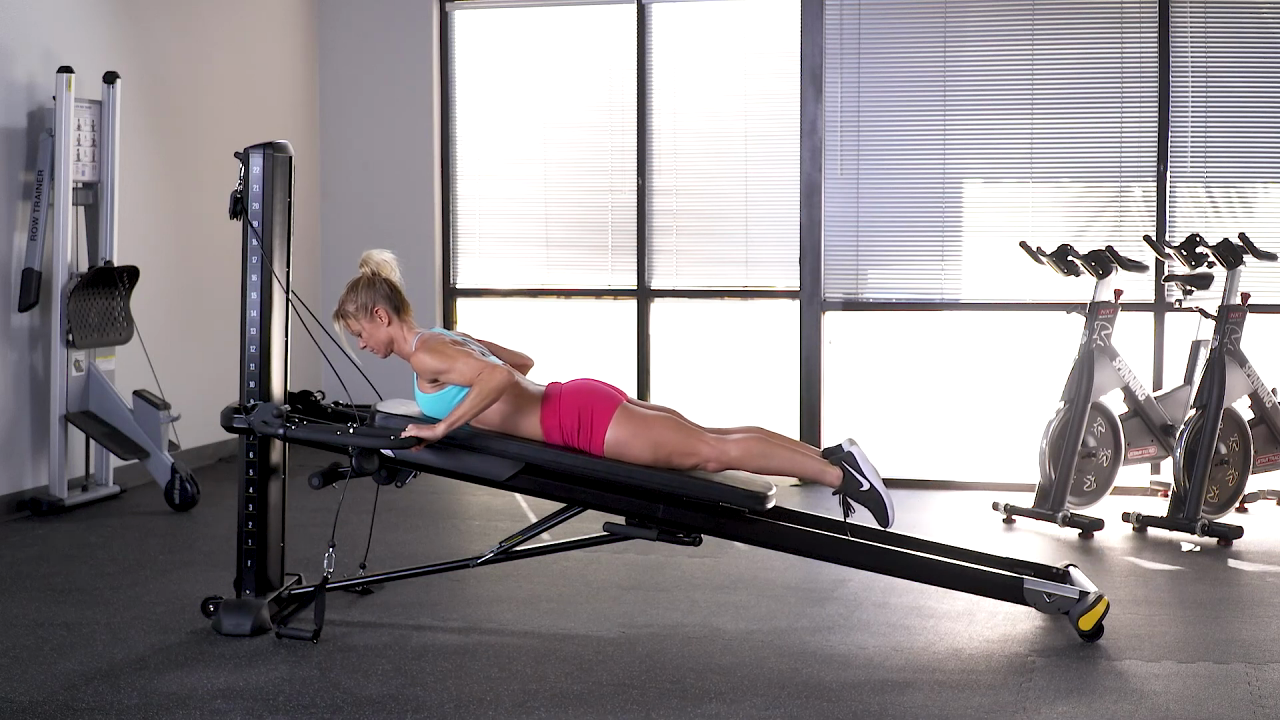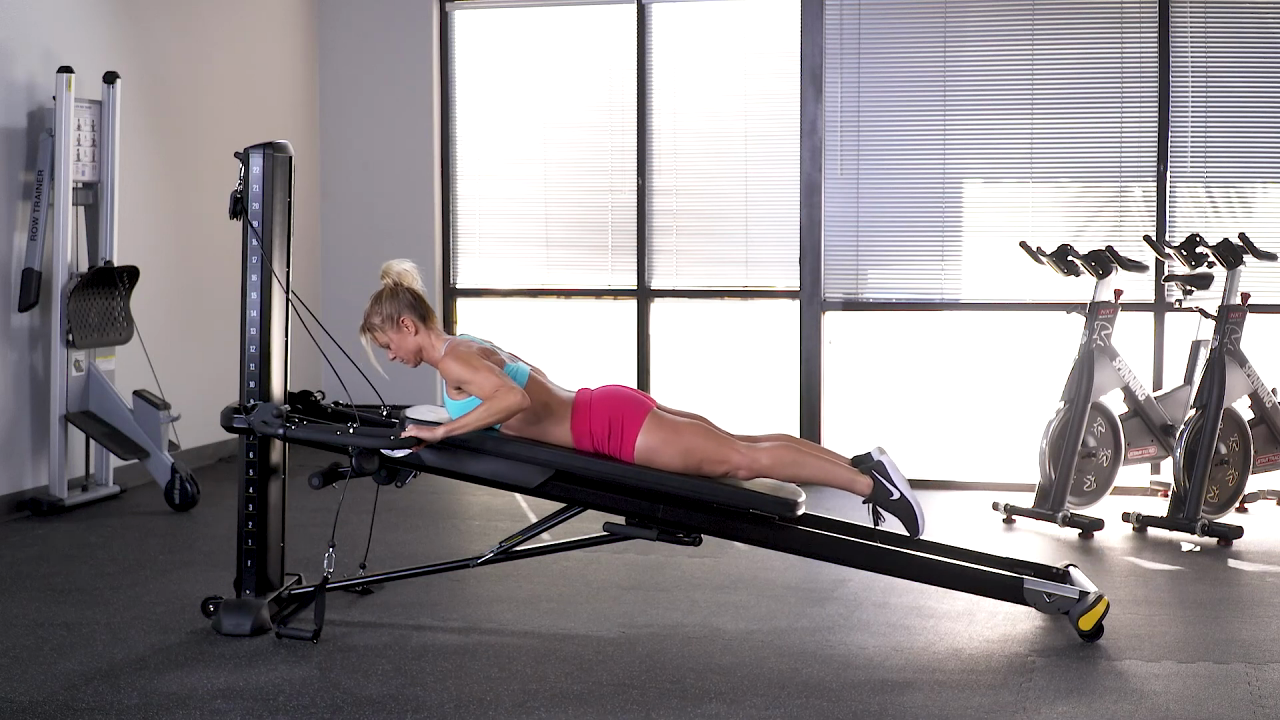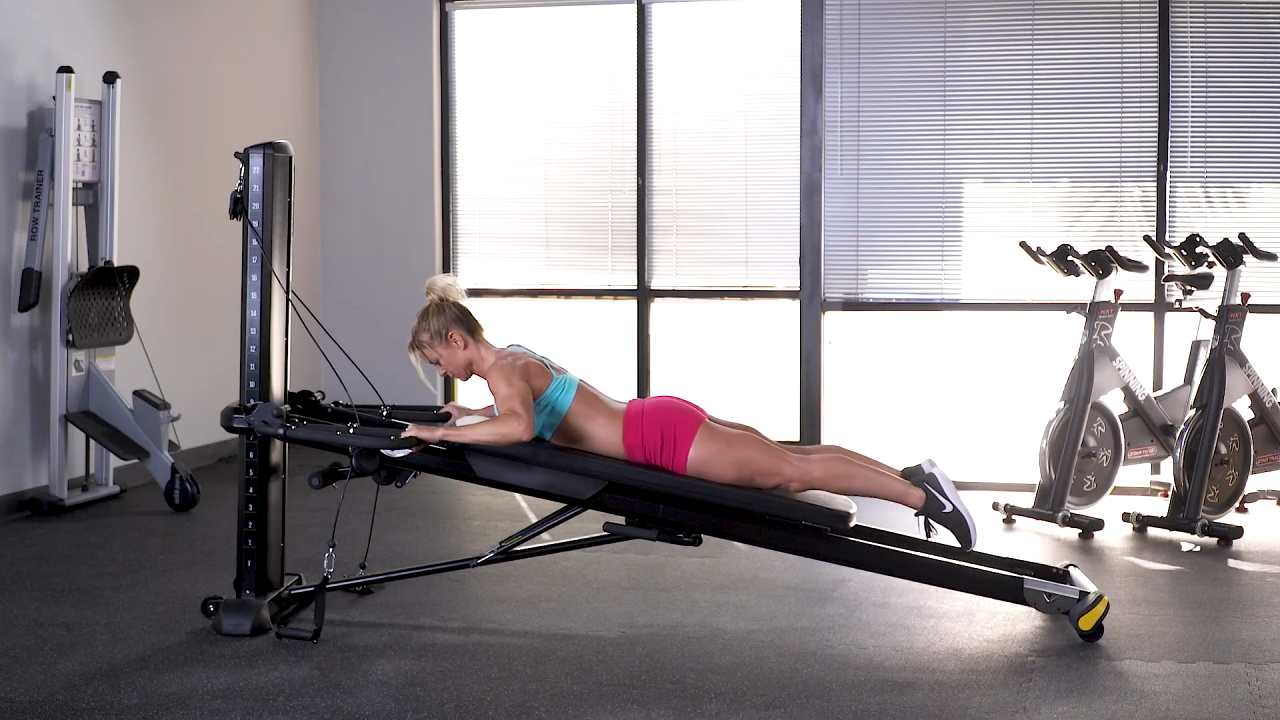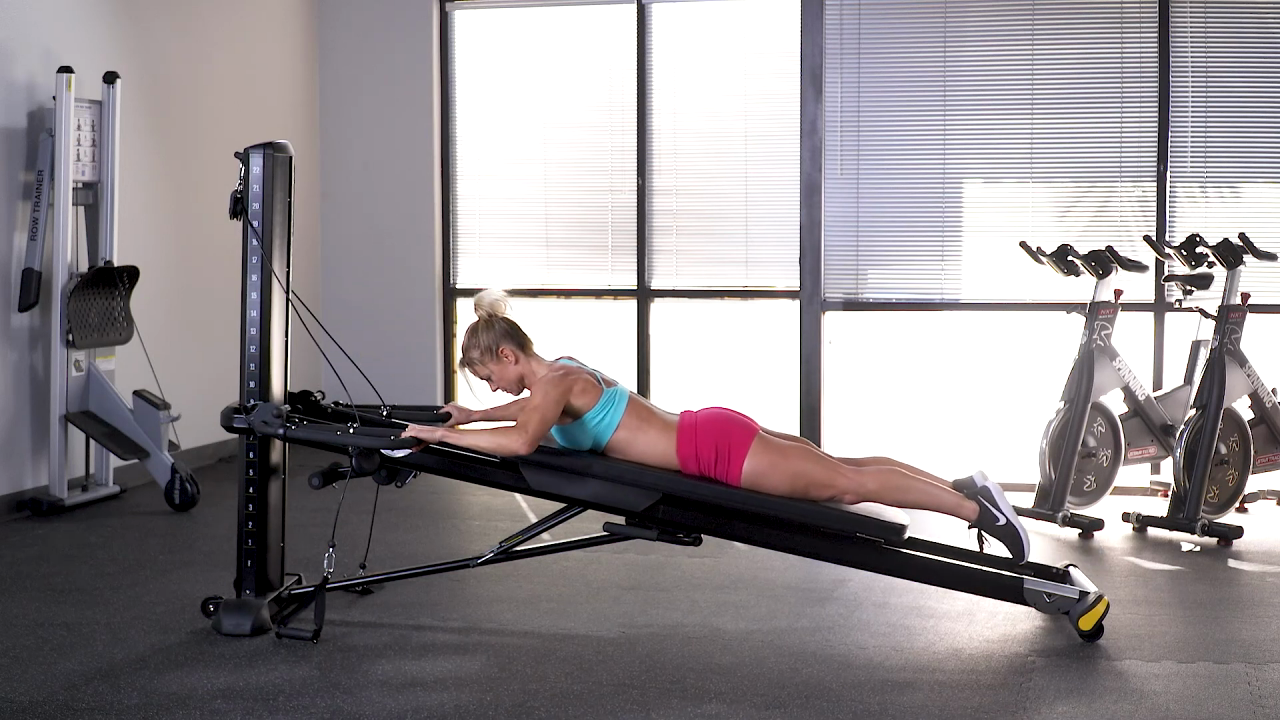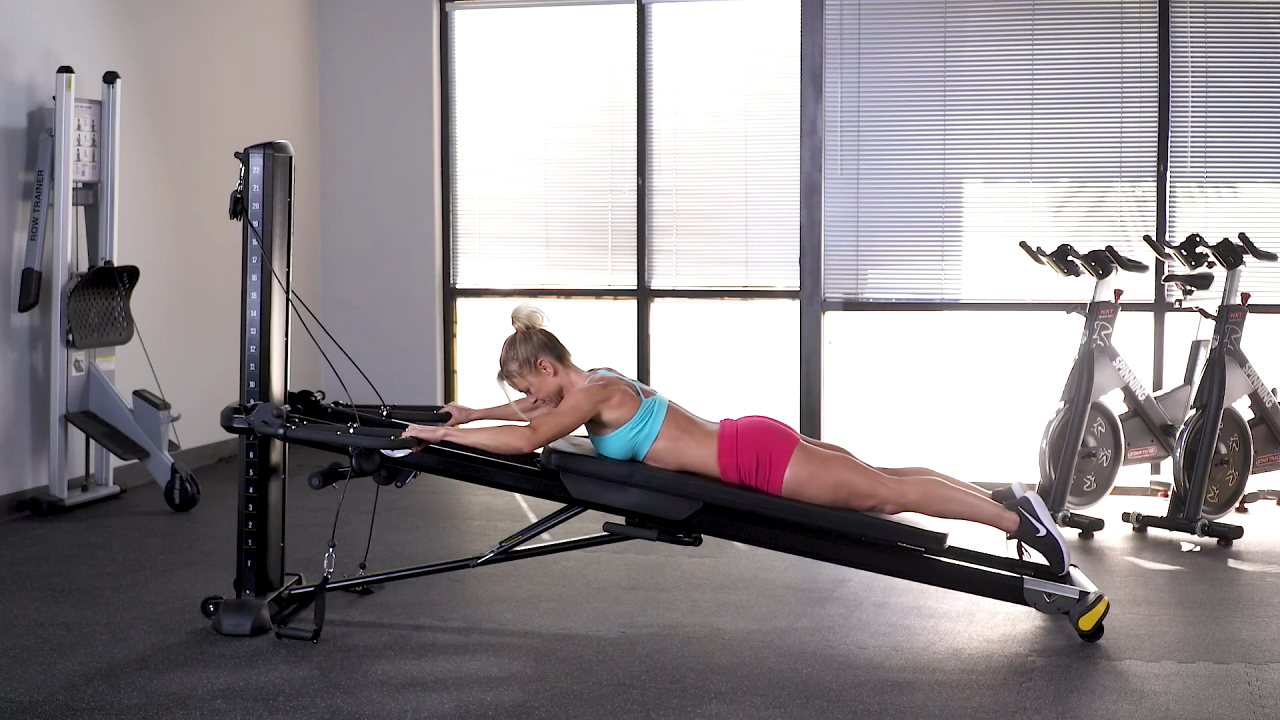
dt=0.4s
person 1, frame 1
left shoulder: (423, 353)
right shoulder: (443, 337)
left elbow: (497, 376)
left wrist: (443, 427)
right wrist: (460, 396)
left hip: (582, 420)
right hip: (583, 405)
left knee: (711, 453)
right knee: (712, 437)
left ankle: (840, 474)
right ankle: (831, 456)
person 1, frame 2
left shoulder: (452, 358)
right shoulder: (468, 345)
left elbow: (516, 399)
left wrist: (444, 430)
right wrist: (461, 408)
left hip: (611, 427)
right hip: (613, 411)
left knee: (741, 461)
right knee: (743, 445)
left ankle: (869, 484)
right ankle: (860, 465)
person 1, frame 3
left shoulder: (499, 366)
right shoulder: (515, 356)
left elbow: (520, 429)
left wrist: (445, 433)
right wrist: (475, 414)
left hip: (662, 438)
right hip: (664, 423)
left knee: (794, 473)
right knee: (794, 458)
left ankle: (922, 498)
right ankle: (914, 478)
person 1, frame 4
left shoulder: (556, 381)
right shoulder: (560, 370)
left elbow: (522, 441)
right elbow: (535, 409)
left wrist: (444, 435)
right wrist: (477, 414)
left hip: (713, 449)
right hip: (716, 432)
left knee: (846, 484)
right knee: (846, 470)
left ankle: (974, 509)
right ankle: (965, 491)
person 1, frame 5
left shoulder: (590, 394)
right shoulder: (593, 382)
left elbow: (528, 439)
right elbow: (536, 407)
left wrist: (444, 434)
right wrist: (475, 413)
left hip: (754, 457)
right hip: (755, 442)
left knee: (884, 494)
right knee: (883, 481)
left ankle: (1014, 520)
right ankle: (1005, 500)
